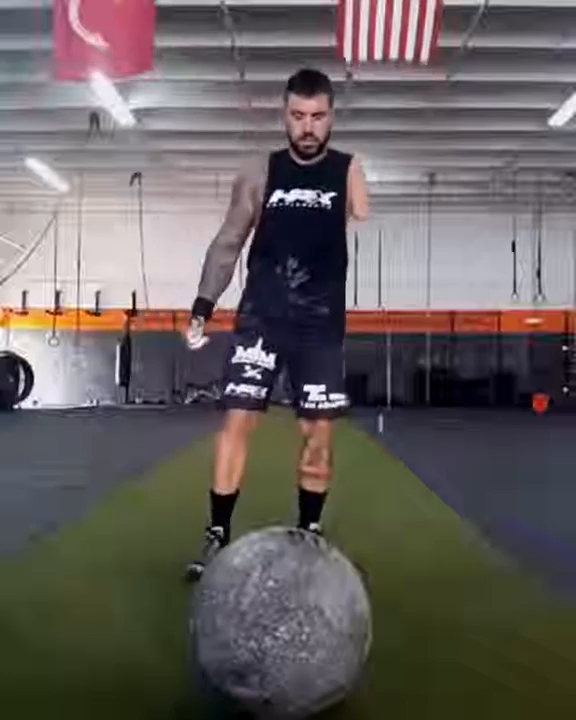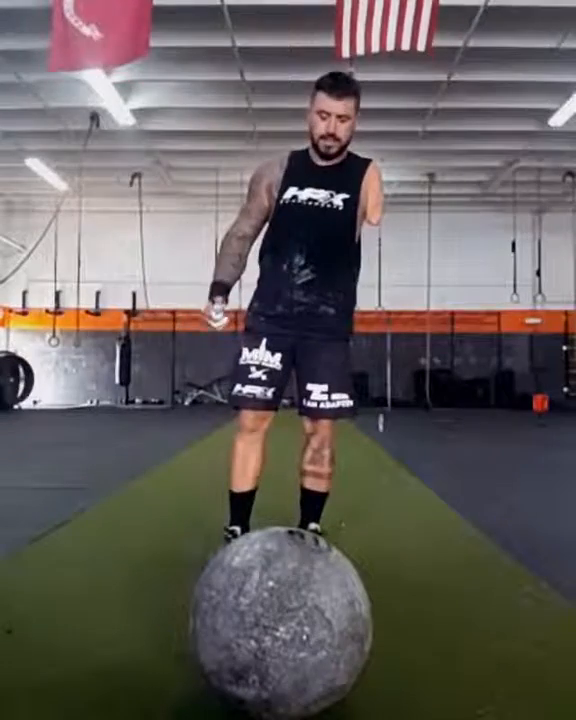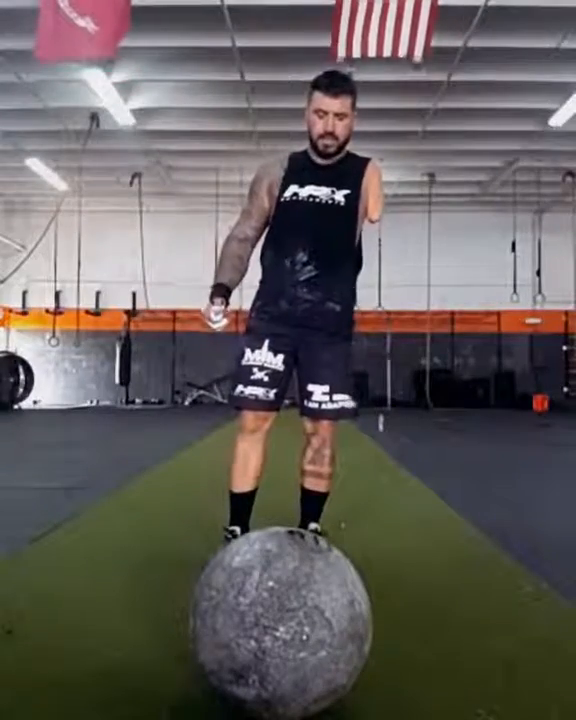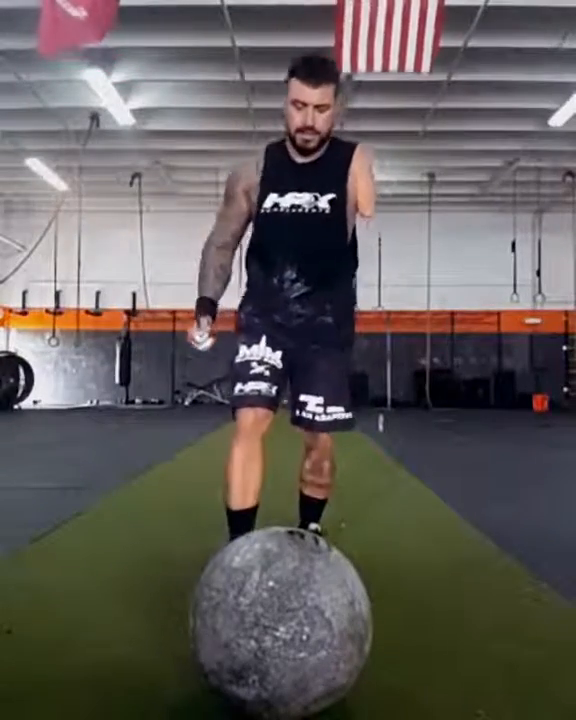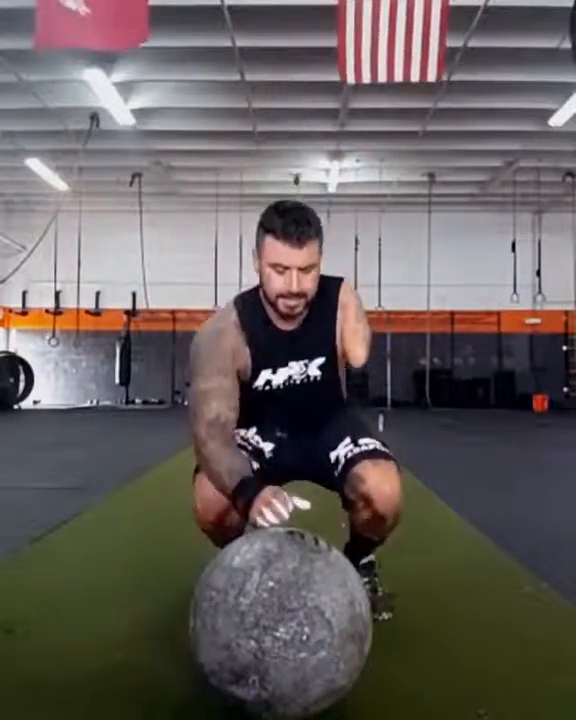
dt=0.7s
person 1, frame 1
left shoulder: (350, 172)
right shoulder: (260, 173)
right elbow: (228, 241)
right wrist: (203, 305)
left hip: (322, 323)
right hip: (261, 317)
left knee: (318, 431)
right knee: (236, 423)
left ankle: (308, 533)
right ankle: (217, 533)
person 1, frame 2
left shoulder: (366, 175)
right shoulder: (276, 171)
right elbow: (242, 233)
right wrist: (220, 288)
left hip: (328, 325)
right hip: (269, 317)
left knee: (320, 429)
right knee: (251, 421)
left ankle: (309, 532)
right ankle: (236, 532)
person 1, frame 3
left shoulder: (366, 174)
right shoulder: (276, 172)
right elbow: (243, 236)
right wrist: (221, 289)
left hip: (330, 324)
right hip: (271, 317)
left knee: (321, 429)
right knee: (252, 420)
left ankle: (309, 533)
right ankle: (236, 532)
person 1, frame 4
left shoulder: (354, 162)
right shoulder: (254, 171)
right elbow: (222, 242)
right wrist: (206, 306)
left hip: (325, 325)
right hip: (263, 319)
left knee: (319, 441)
right knee: (249, 425)
left ankle: (308, 534)
person 1, frame 5
left shoulder: (341, 301)
right shoulder: (224, 333)
right elbow: (210, 428)
right wrist: (248, 492)
left hip: (327, 425)
right hip: (258, 431)
left knee: (384, 491)
right knee: (211, 499)
left ankle: (359, 564)
